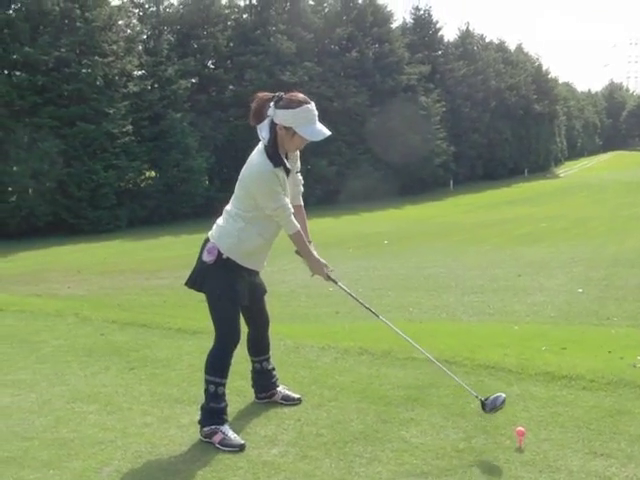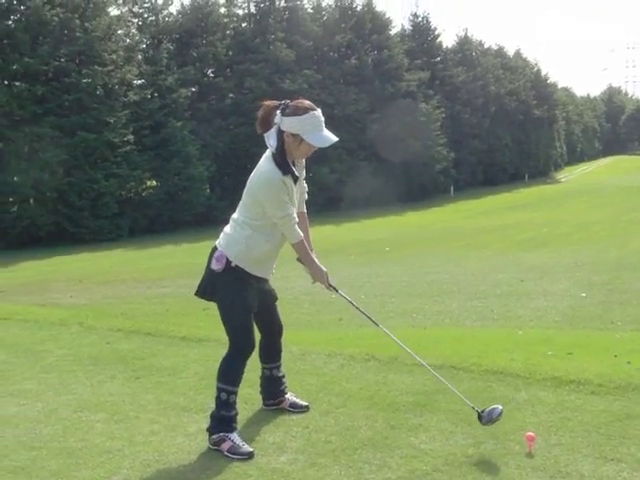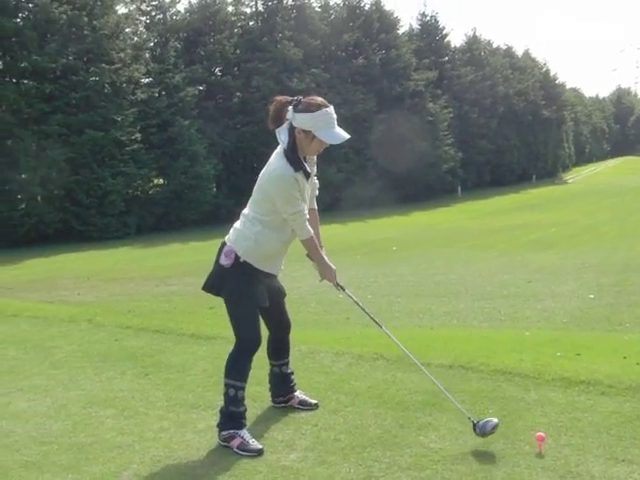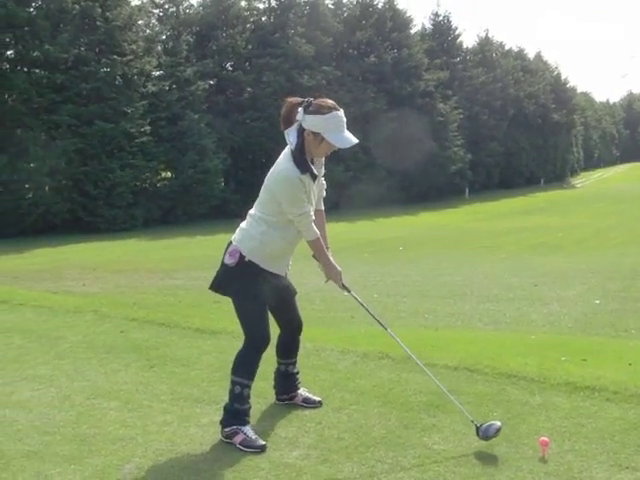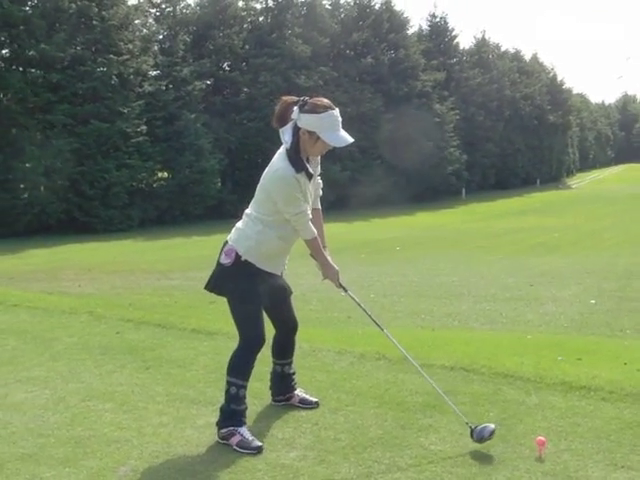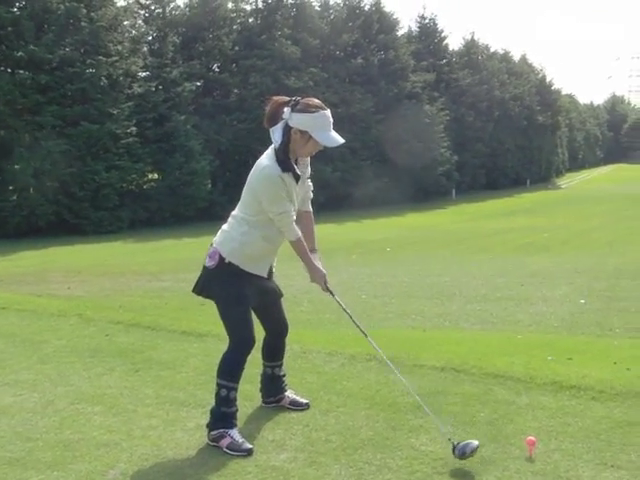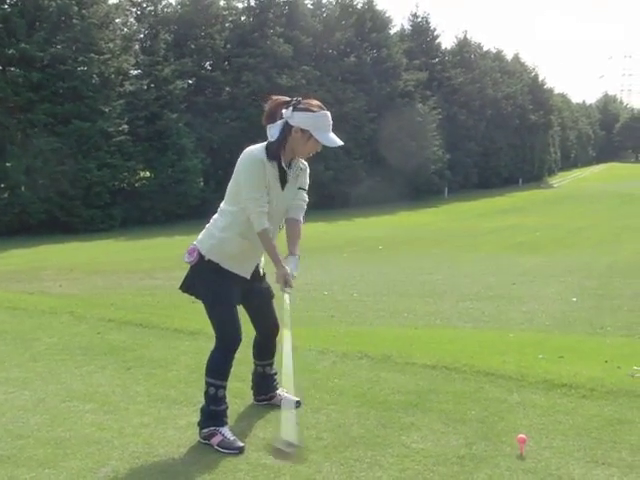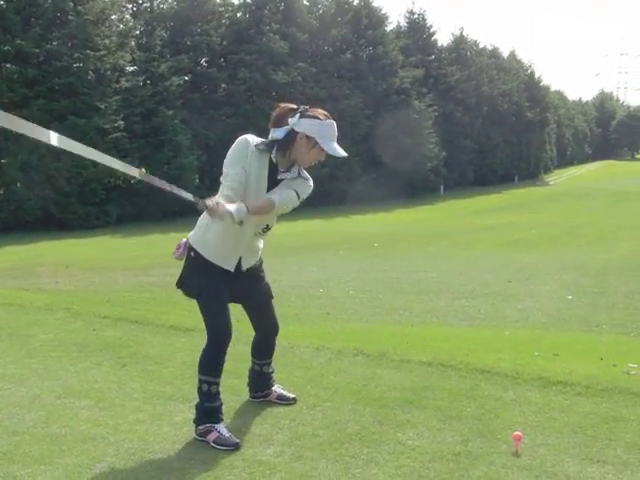
dt=0.2s
person 1, frame 1
left shoulder: (288, 154)
right shoulder: (262, 170)
left elbow: (296, 203)
right elbow: (285, 219)
left wrist: (310, 250)
right wrist: (311, 258)
left hip: (246, 259)
right hip: (224, 258)
left knee: (260, 324)
right knee: (228, 336)
left ankle: (266, 387)
right ankle: (212, 421)
person 1, frame 2
left shoulder: (294, 161)
right shoulder: (270, 178)
left elbow: (300, 211)
right elbow: (290, 229)
left wrist: (312, 257)
right wrist: (313, 266)
left hip: (254, 266)
right hip: (233, 266)
left knee: (272, 330)
right knee: (242, 344)
left ankle: (274, 394)
right ankle: (221, 429)
person 1, frame 3
left shoulder: (304, 158)
right shoulder: (282, 174)
left elbow: (310, 209)
right elbow: (301, 226)
left wrist: (320, 253)
right wrist: (322, 263)
left hip: (263, 262)
right hip: (241, 262)
left knee: (281, 327)
right knee: (248, 340)
left ankle: (283, 392)
right ankle: (231, 425)
person 1, frame 4
left shoulder: (312, 160)
right shoulder: (289, 176)
left elbow: (317, 209)
right elbow: (307, 228)
left wrist: (327, 255)
right wrist: (328, 265)
left hip: (272, 262)
right hip: (248, 262)
left knee: (292, 326)
right knee: (257, 338)
left ankle: (287, 388)
right ankle: (234, 422)
person 1, frame 5
left shoulder: (309, 159)
right shoulder: (284, 175)
left elbow: (315, 209)
right elbow: (303, 226)
left wrist: (326, 253)
right wrist: (325, 264)
left hip: (268, 262)
right hip: (244, 262)
left knee: (287, 326)
right knee: (253, 338)
left ankle: (283, 389)
right ankle: (230, 423)
person 1, frame 6
left shoulder: (300, 161)
right shoulder: (269, 173)
left elbow: (304, 211)
right elbow: (288, 228)
left wrist: (315, 255)
right wrist: (310, 266)
left hip: (258, 263)
right hip: (231, 262)
left knee: (278, 328)
right knee: (242, 340)
left ankle: (274, 391)
right ankle: (220, 425)
person 1, frame 7
left shoulder: (300, 169)
right shoulder: (254, 158)
left elbow: (294, 216)
right elbow: (258, 221)
left wrist: (292, 257)
right wrist: (279, 263)
left hip: (249, 262)
right hip: (217, 259)
left knee: (268, 327)
right knee: (229, 338)
left ankle: (265, 389)
right ankle: (212, 423)
person 1, frame 8
left shoulder: (302, 182)
right shoulder: (247, 147)
left elbow: (269, 205)
right elbow: (230, 193)
left wrist: (234, 211)
right wrist: (225, 207)
left hip: (247, 261)
right hip: (209, 254)
left knee: (268, 327)
right knee: (220, 335)
left ankle: (261, 386)
right ankle: (207, 419)
